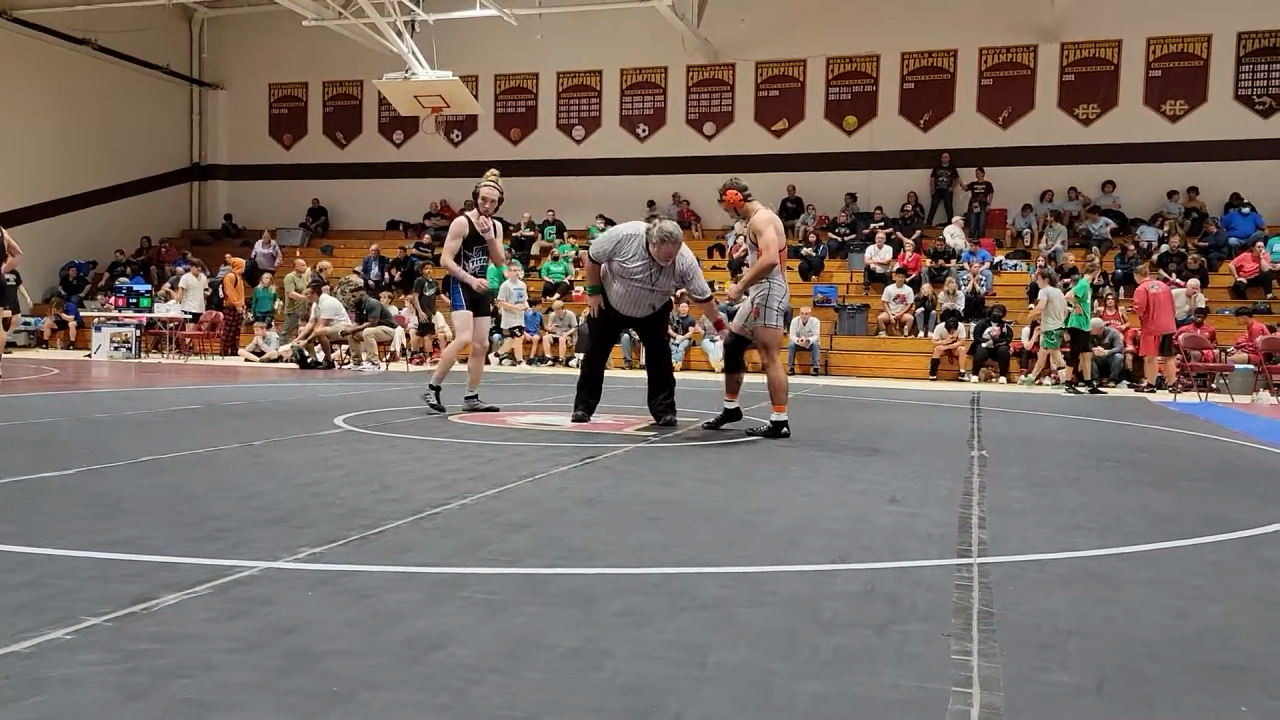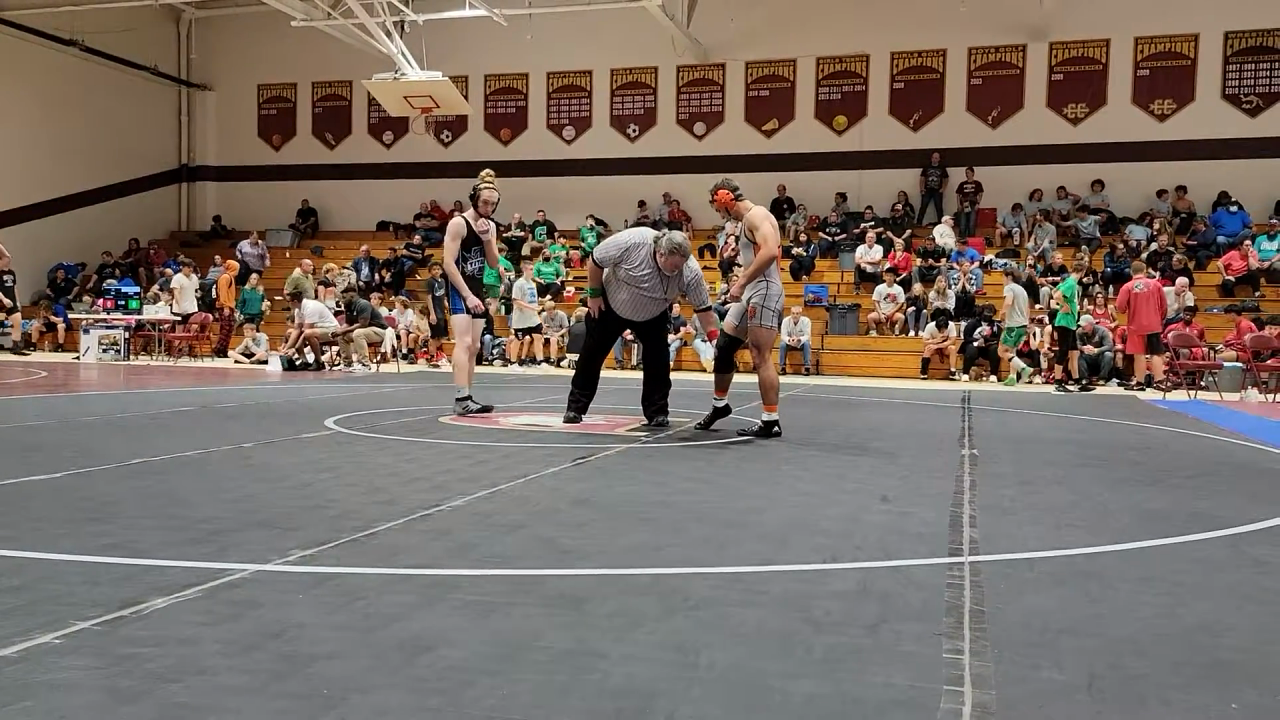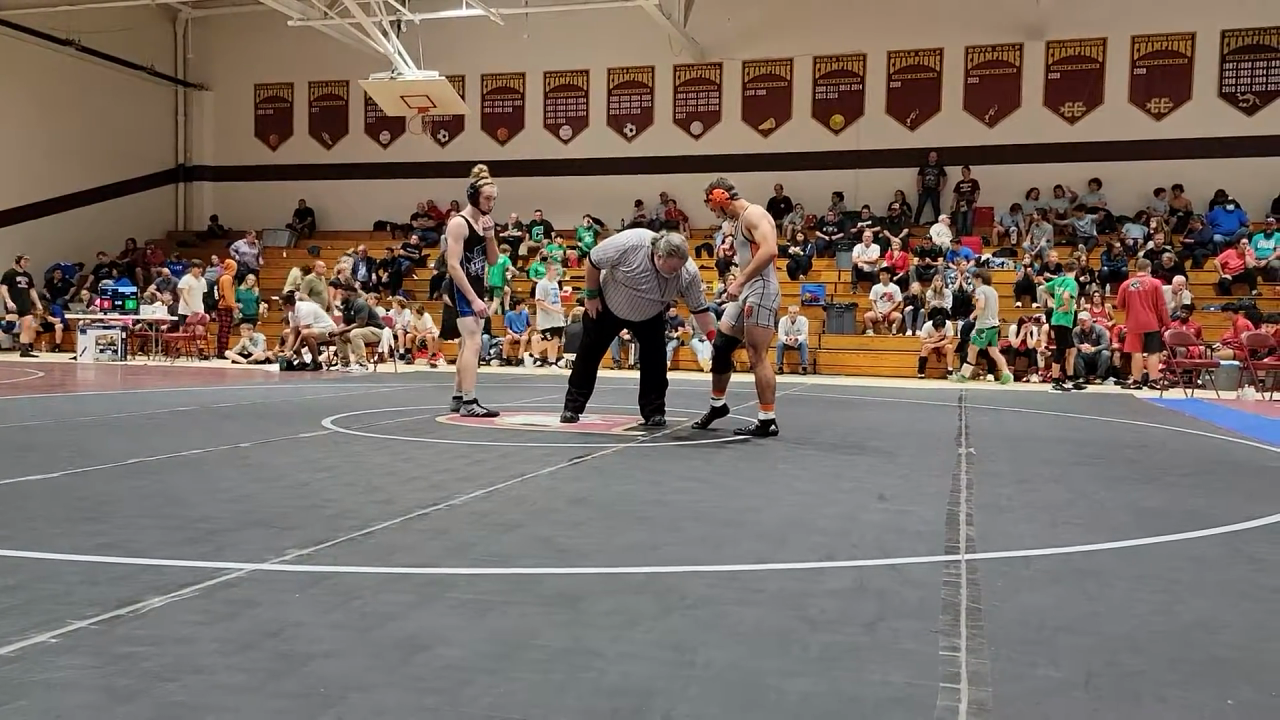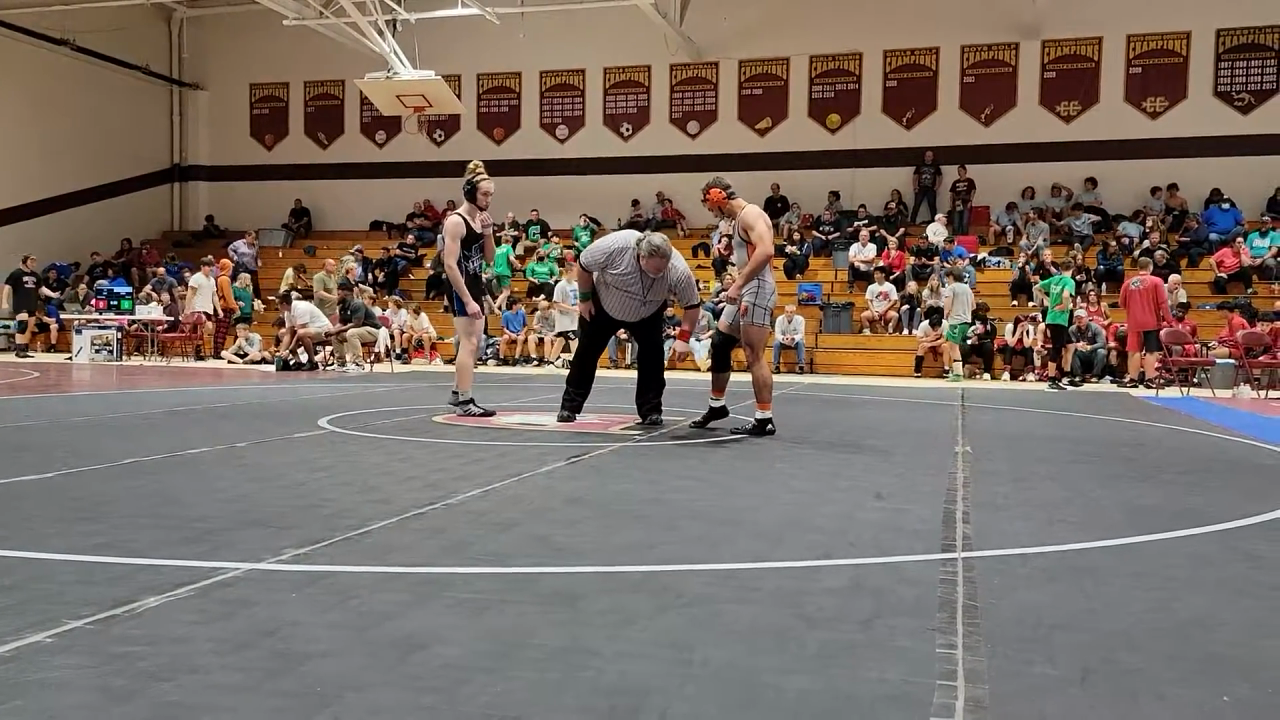
dt=0.3s
person 1, frame 1
left shoulder: (761, 218)
right shoulder: (758, 220)
left elbow: (770, 260)
left wrist: (740, 286)
left hip: (770, 293)
right hip: (759, 293)
left knee: (769, 358)
right knee: (732, 346)
left ankle: (780, 422)
right ankle: (730, 408)
person 1, frame 2
left shoulder: (757, 215)
right shoulder: (746, 221)
left elbow: (770, 252)
left wrist: (740, 282)
left hip: (765, 291)
right hip: (751, 292)
left knee: (760, 358)
right knee: (724, 346)
left ankle: (770, 422)
right ankle: (720, 405)
person 1, frame 3
left shoulder: (754, 214)
right shoulder: (739, 221)
left elbow: (770, 250)
left wrist: (739, 281)
left hip: (761, 291)
right hip: (746, 292)
left knee: (757, 357)
right knee: (721, 346)
left ankle: (767, 421)
right ankle: (717, 405)
person 1, frame 4
left shoulder: (751, 214)
right shoulder: (739, 219)
left elbow: (765, 251)
left wrist: (738, 284)
left hip: (757, 290)
right hip: (745, 291)
left knee: (754, 356)
right knee: (720, 345)
left ankle: (764, 420)
right ankle: (717, 406)
person 2, frame 1
left shoulder: (496, 227)
right shoulder: (462, 222)
left elbow: (500, 262)
right elbow: (446, 260)
left wrist: (490, 238)
right wrist: (470, 279)
left hip: (481, 289)
right hip: (460, 286)
left knee: (481, 345)
right knee: (463, 339)
left ankle: (471, 397)
right ankle: (432, 388)
person 2, frame 2
left shoulder: (490, 226)
right shoulder: (458, 223)
left elbow: (494, 264)
right elbow: (448, 264)
left wrist: (487, 239)
right wrist: (467, 295)
left hip: (477, 289)
right hip: (460, 290)
left knee: (474, 347)
right knee: (464, 343)
left ankle: (463, 399)
right ankle: (463, 399)
person 2, frame 3
left shoulder: (485, 223)
right shoulder: (459, 223)
left elbow: (493, 261)
right elbow: (453, 266)
left wrist: (490, 236)
right wrist: (473, 298)
left hip: (477, 288)
right hip: (462, 290)
left knee: (468, 346)
right knee: (473, 344)
left ankle: (458, 398)
right ankle: (469, 403)
person 2, frame 4
left shoulder: (481, 220)
right shoulder: (456, 221)
left elbow: (490, 259)
right elbow: (450, 265)
left wrist: (489, 233)
right wrist: (467, 300)
left hip: (475, 285)
right hip: (461, 288)
left knee: (474, 344)
right knee: (469, 343)
left ankle: (458, 392)
right ankle: (465, 403)
person 3, frame 1
left shoulder: (686, 261)
right shoulder: (624, 235)
left elbow: (703, 296)
right elbow: (593, 258)
left wrist: (719, 325)
right wrist: (593, 292)
left hip: (652, 314)
right hip: (609, 306)
left knee: (660, 357)
right knee: (595, 354)
left ankle: (664, 411)
right ankle: (583, 407)
person 3, frame 2
left shoulder: (690, 270)
right shoulder: (632, 242)
left elbow: (702, 307)
right elbow: (596, 261)
left wrist: (714, 337)
right wrist: (593, 294)
right hip: (608, 306)
left knee: (658, 359)
right knee: (592, 354)
left ankle: (657, 413)
right ankle: (575, 407)
person 3, frame 3
left shoulder: (688, 272)
right shoulder: (629, 243)
left elbow: (699, 308)
right elbow: (593, 262)
left wrist: (713, 337)
right wrist: (591, 295)
right hip: (606, 305)
left knee: (655, 357)
right knee: (589, 353)
left ankle: (654, 412)
right ankle: (572, 407)
person 3, frame 4
left shoulder: (678, 268)
right shoulder: (615, 245)
left elbow: (691, 305)
right elbow: (583, 266)
left wrist: (683, 338)
right wrist: (584, 298)
right hip: (602, 307)
left knee: (652, 356)
right knee: (587, 353)
left ankle: (650, 411)
right ankle: (569, 406)
